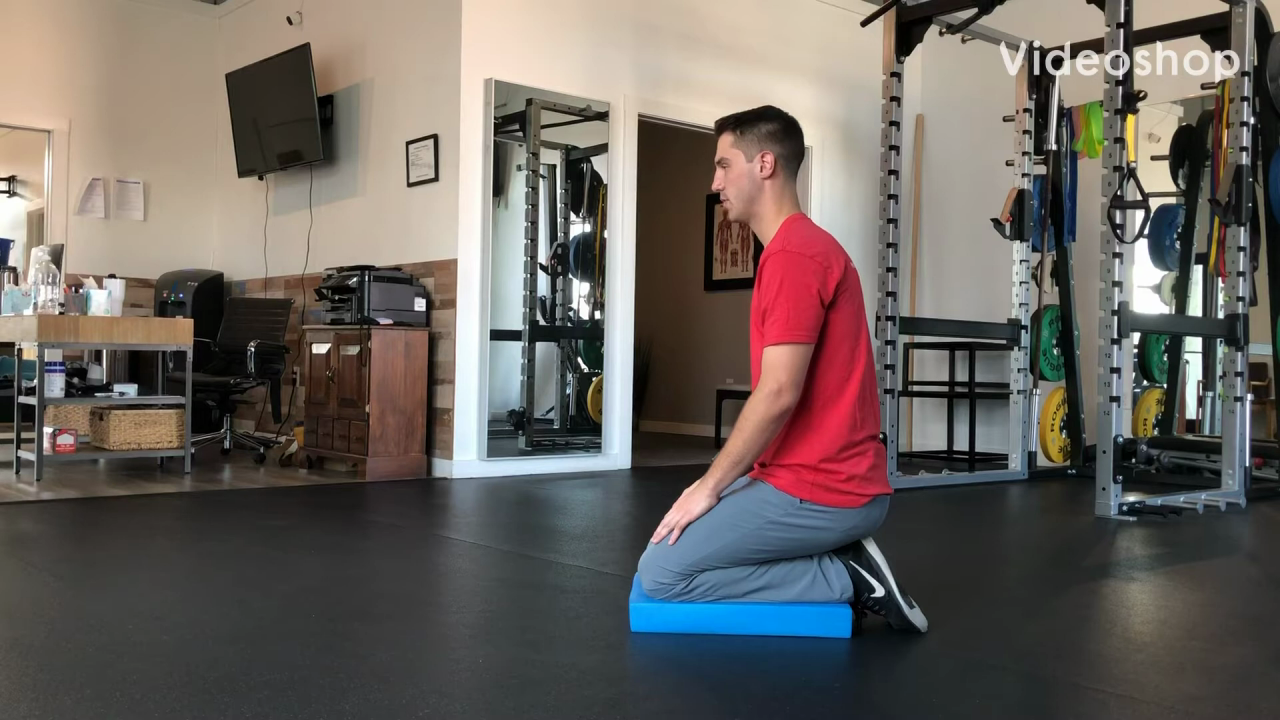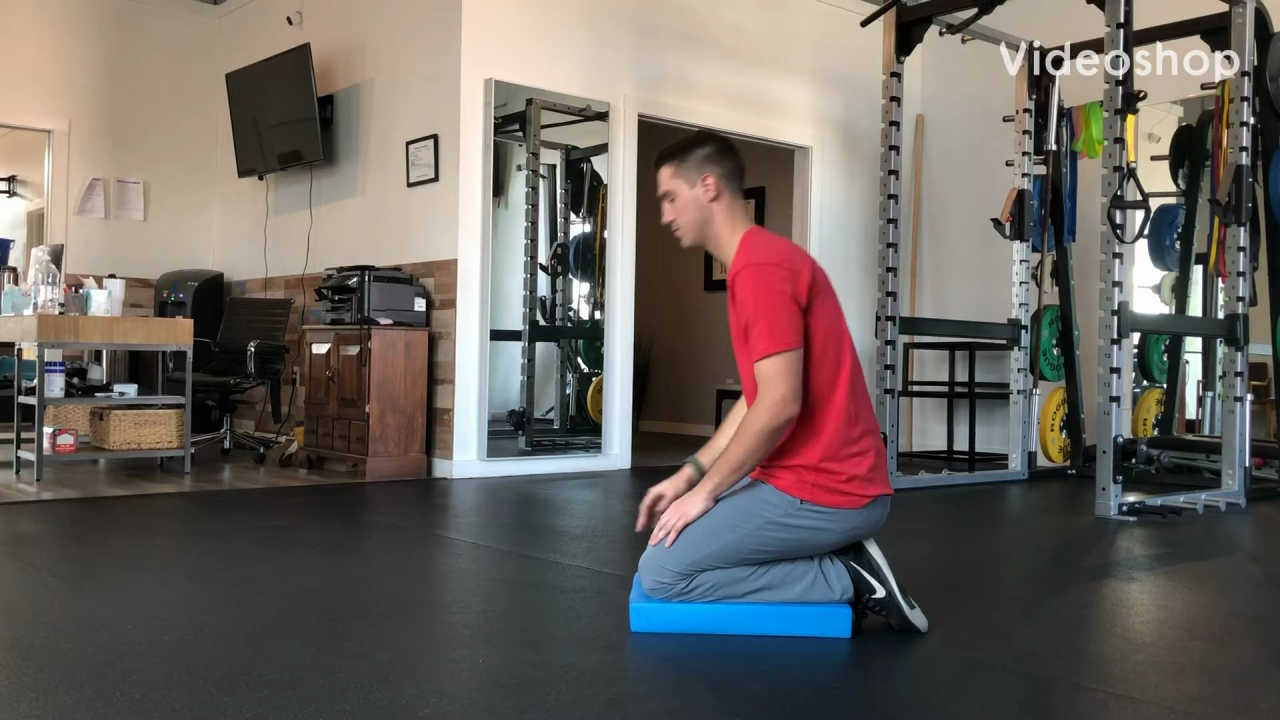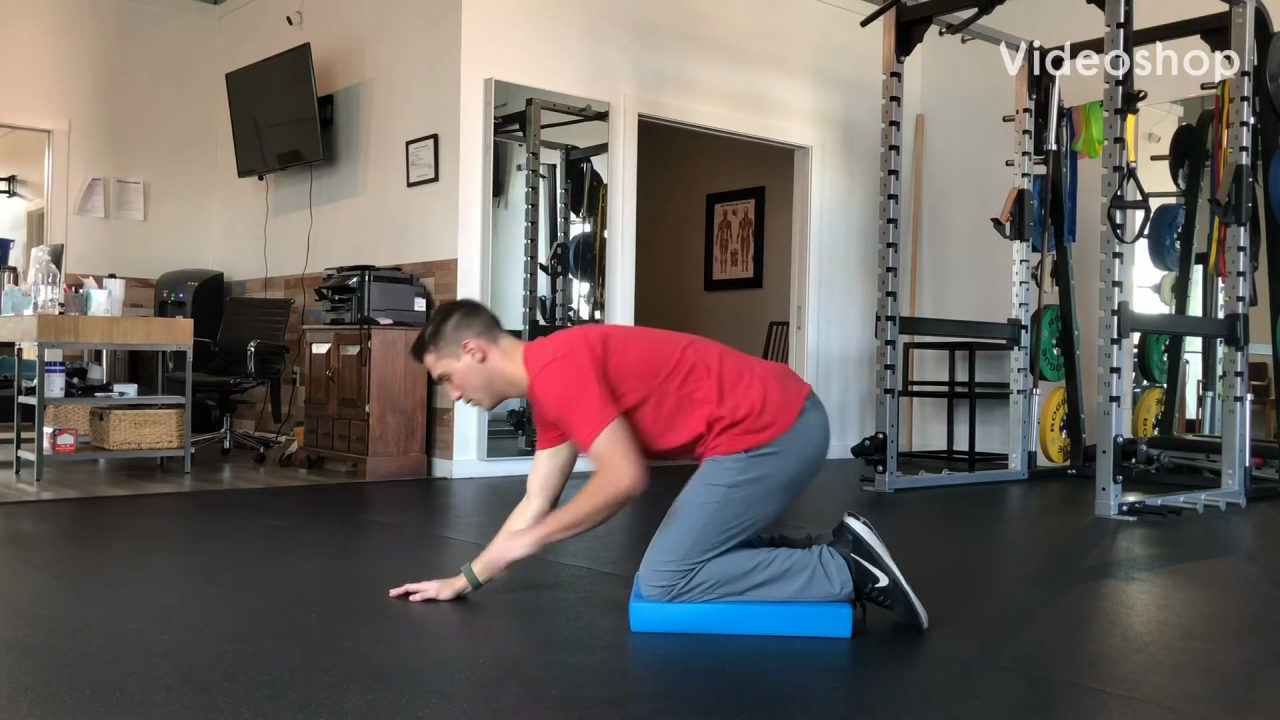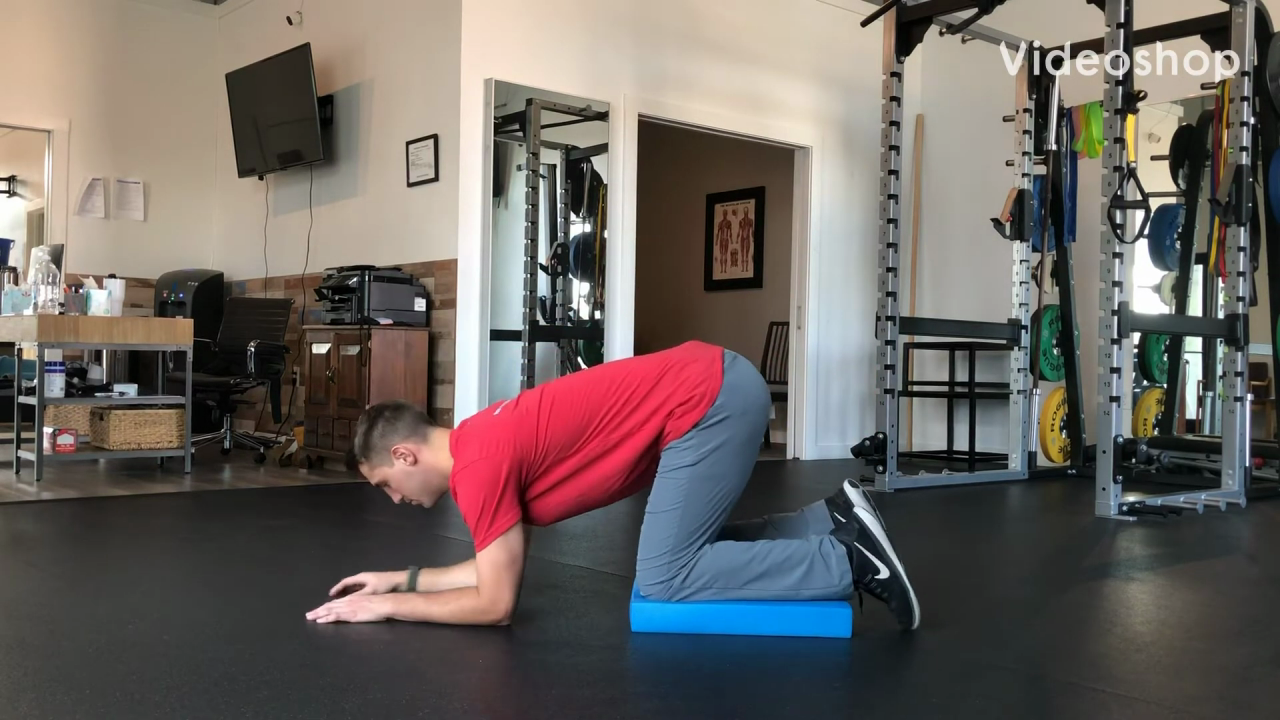
dt=1s
person 1, frame 1
left shoulder: (793, 256)
right shoulder: (803, 248)
left elbow: (778, 396)
left wrist: (709, 486)
right wrist: (715, 481)
left hip: (817, 490)
right hip: (828, 478)
left knee: (662, 571)
right knee: (679, 541)
left ankle: (846, 578)
right ankle: (841, 562)
person 1, frame 2
left shoulder: (760, 268)
right shoulder: (762, 261)
left elbow: (779, 407)
right elbow: (754, 402)
left wrist: (705, 491)
right wrist: (689, 475)
left hip: (821, 491)
right hip: (820, 478)
left knee: (662, 572)
right knee: (675, 537)
left ankle: (844, 581)
right ankle: (839, 564)
person 1, frame 3
left shoulder: (555, 366)
right shoulder: (547, 391)
left elbow: (623, 479)
right elbow: (535, 504)
left wrist: (533, 541)
right wrist: (463, 580)
left hip: (771, 432)
right hip: (785, 424)
left knee: (663, 584)
right knee: (692, 554)
left ankle: (844, 571)
right ankle: (835, 553)
person 1, frame 4
left shoulder: (478, 464)
right shoulder: (488, 442)
left elbow: (496, 603)
right elbow: (498, 567)
left wrist: (386, 606)
right wrist: (405, 578)
left hip: (710, 400)
right hip: (721, 384)
left knee: (664, 580)
right knee: (685, 551)
left ankle: (847, 560)
right ankle: (835, 522)
